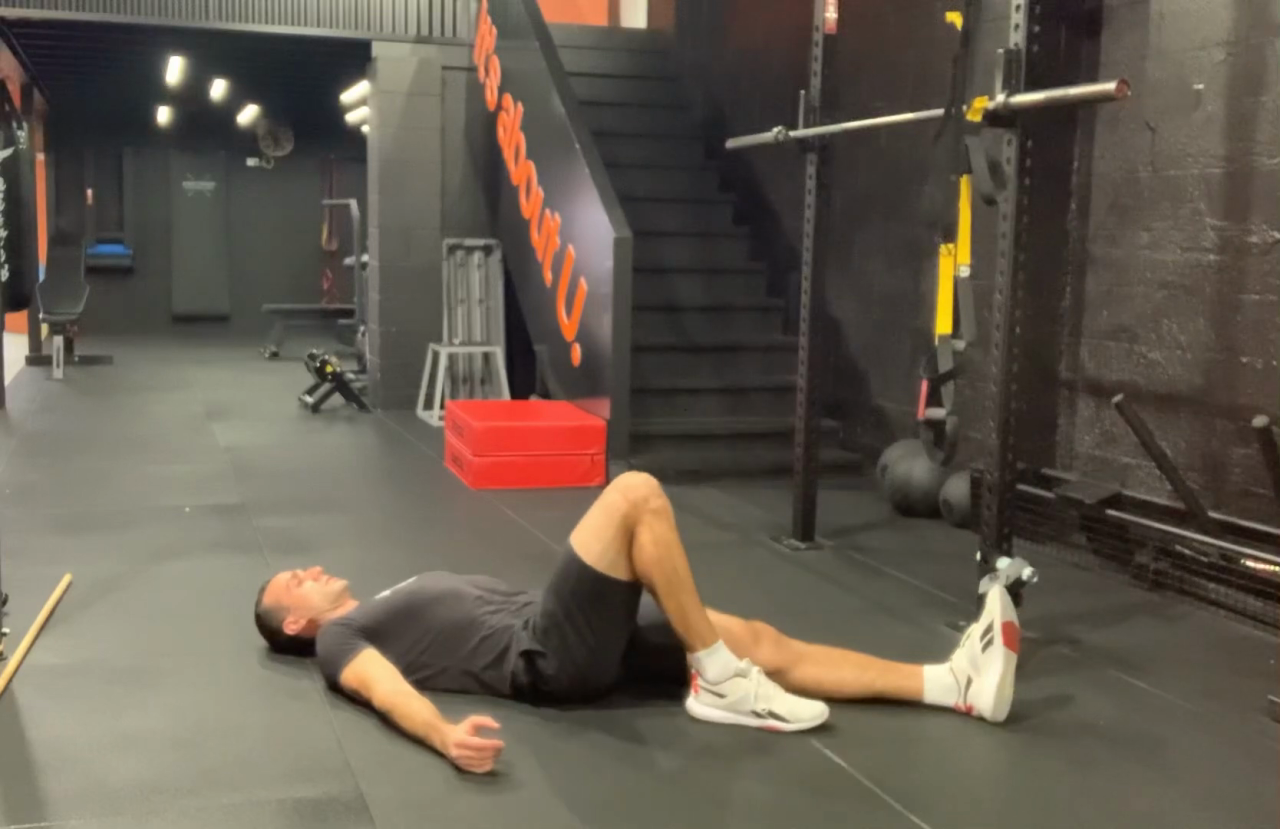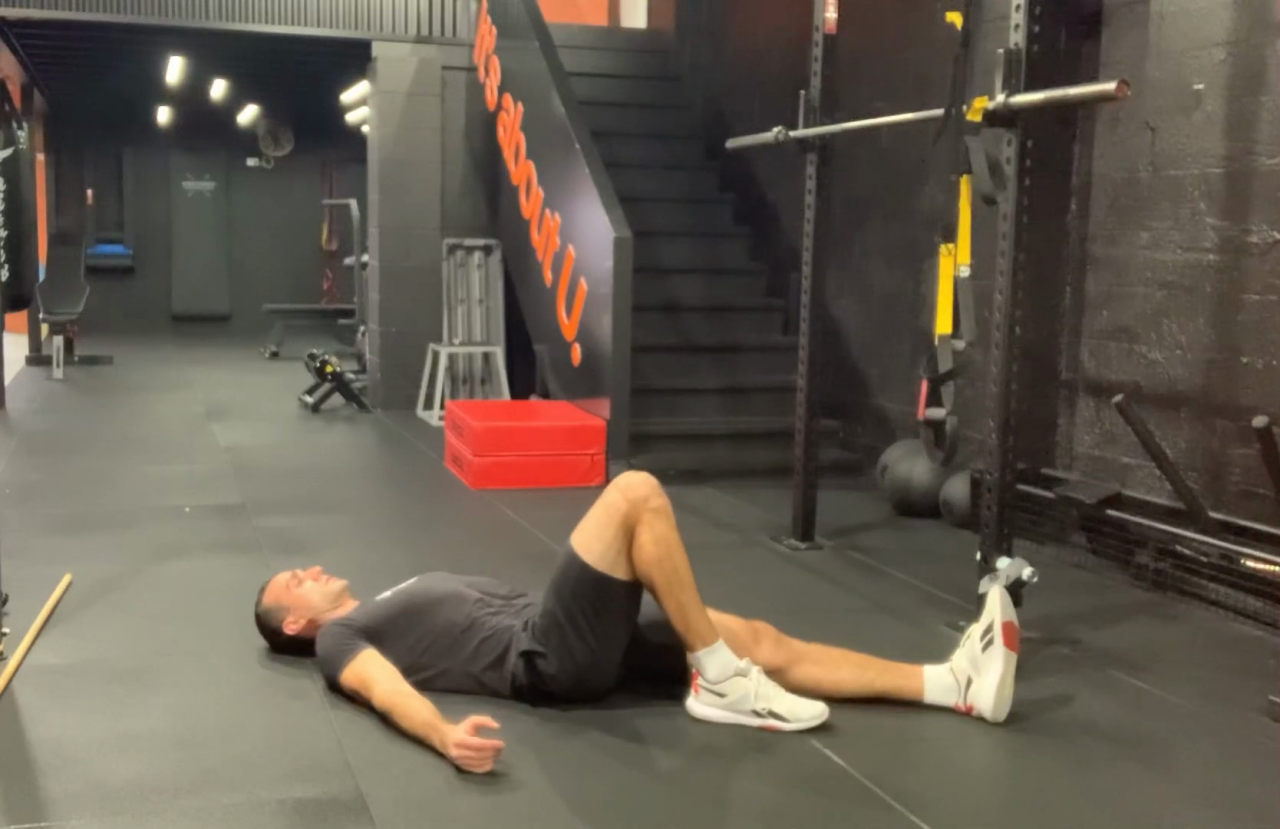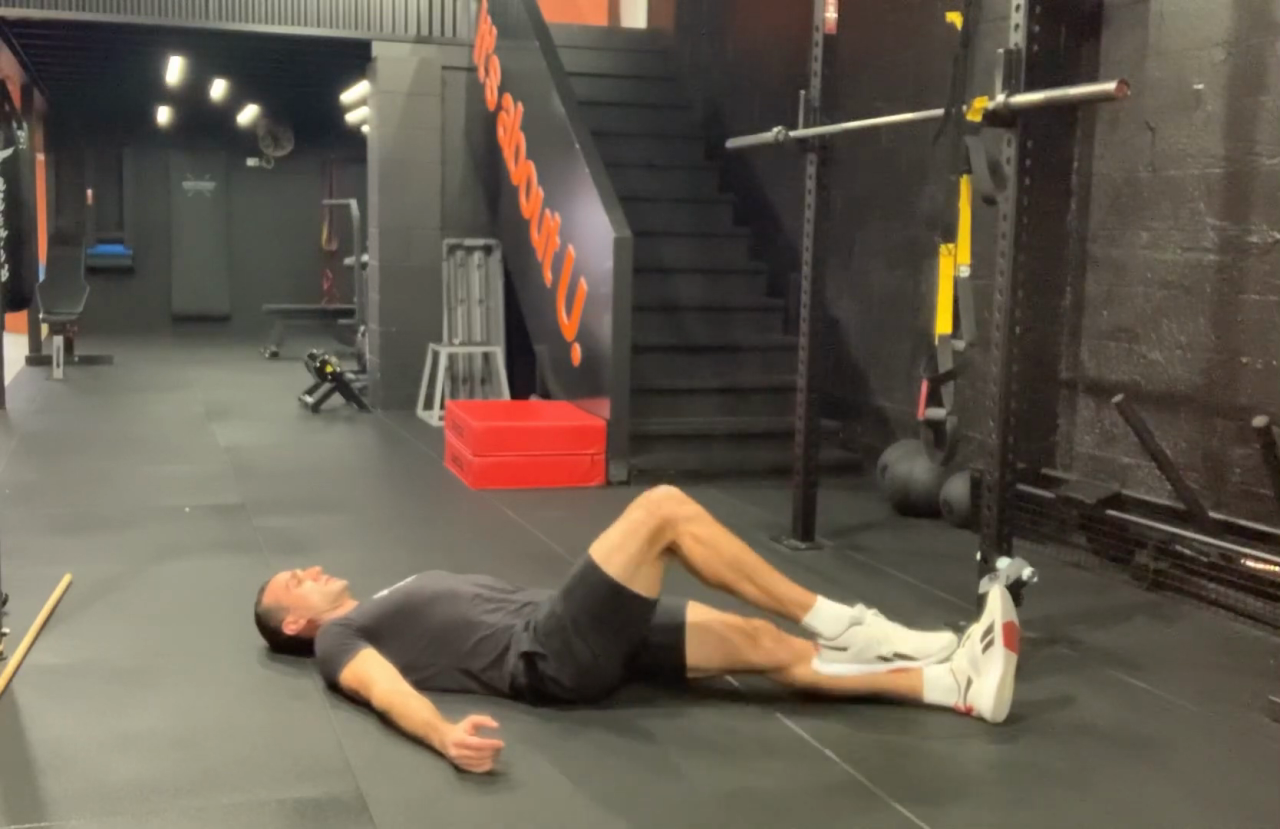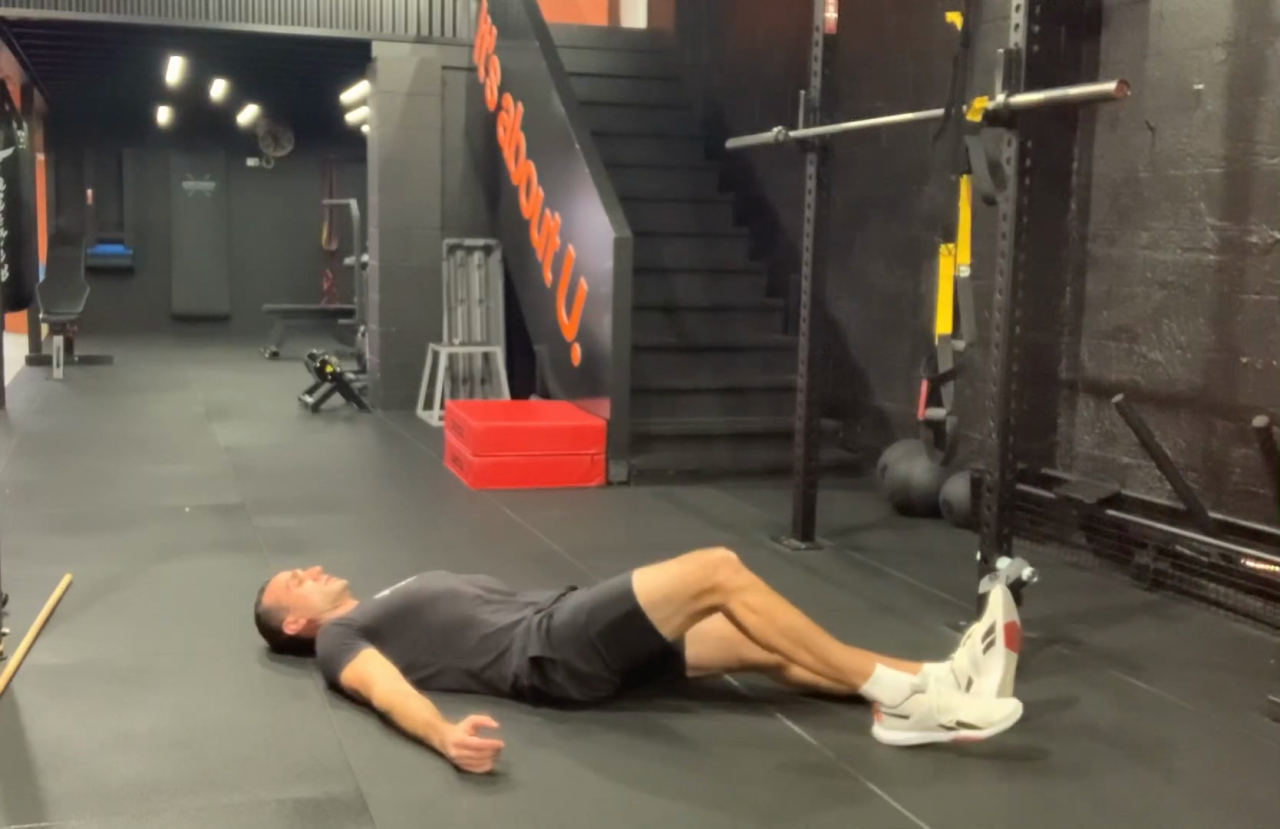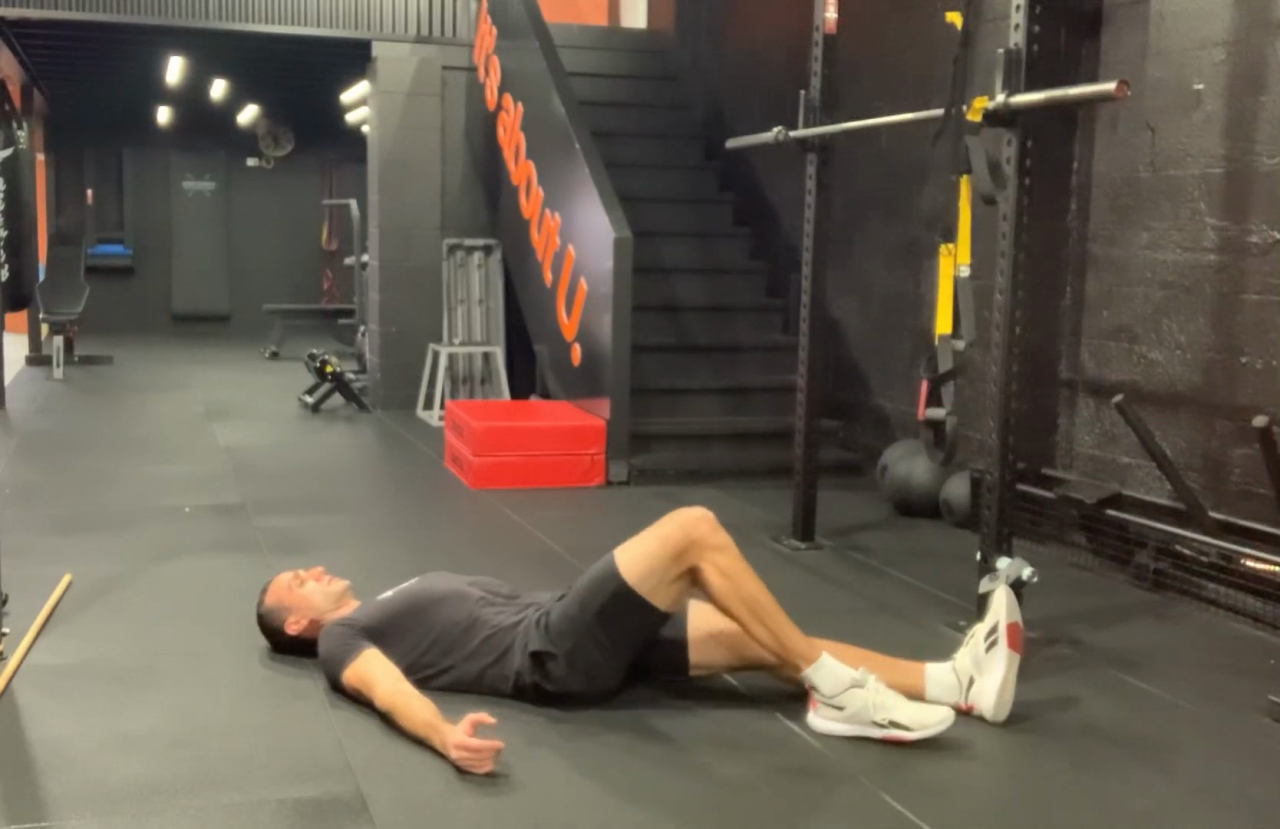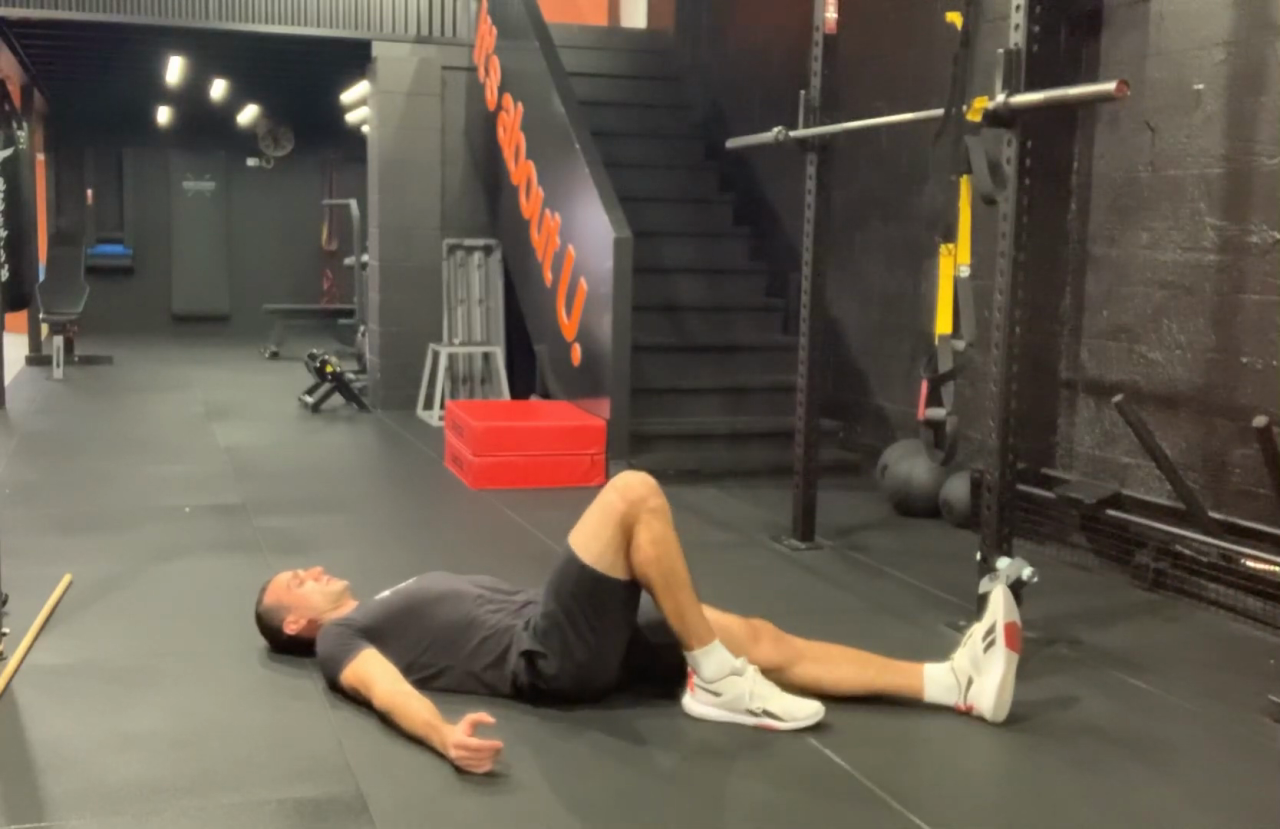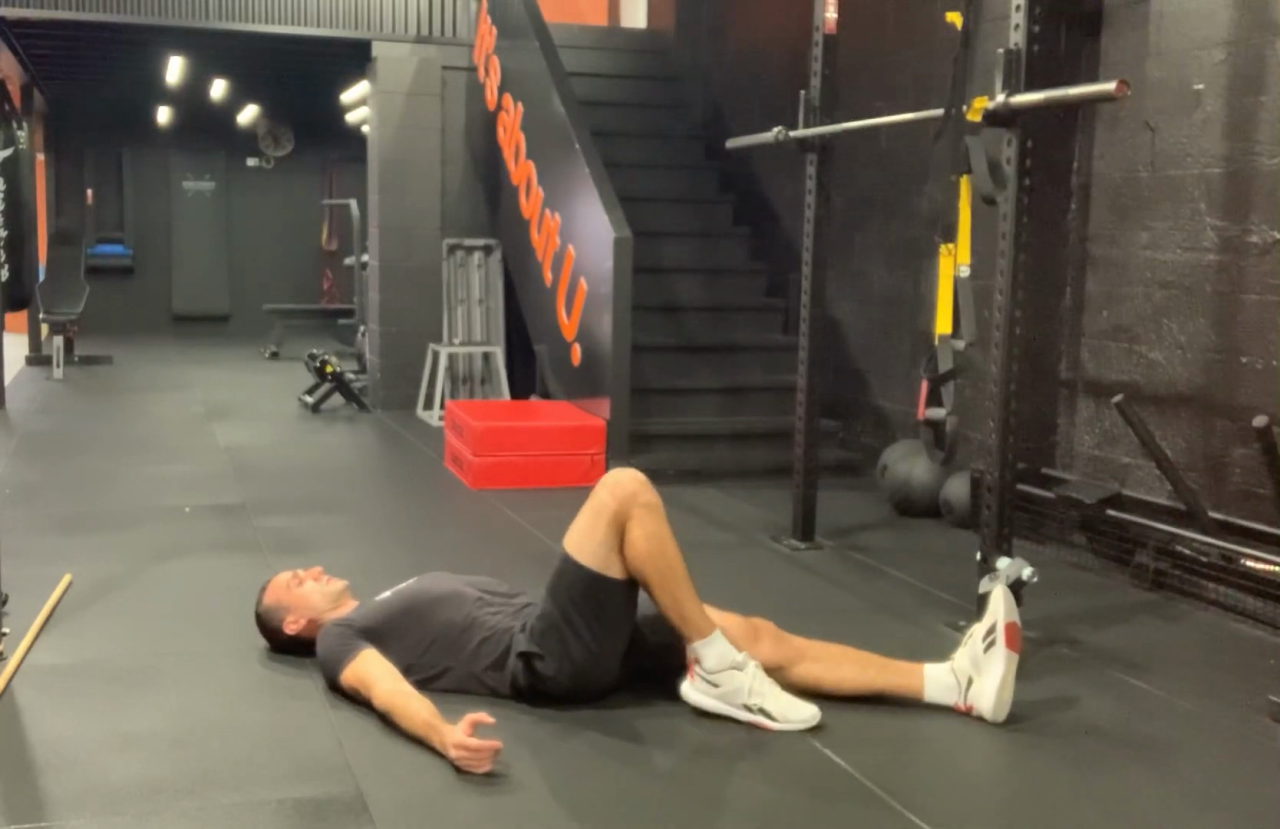
dt=0.7s
person 1, frame 1
left shoulder: (389, 607)
right shoulder: (340, 641)
right elbow: (385, 689)
right wrist: (444, 734)
left hip: (572, 637)
right hip: (550, 657)
left knee: (759, 642)
right knee: (637, 493)
left ankle: (958, 683)
right ankle: (721, 684)
person 1, frame 2
left shoulder: (393, 604)
right shoulder: (340, 639)
right elbow: (387, 689)
right wrist: (444, 735)
left hip: (572, 634)
right hip: (549, 656)
left knee: (762, 643)
right knee: (636, 492)
left ankle: (957, 684)
right ankle: (718, 681)
person 1, frame 3
left shoulder: (391, 603)
right shoulder: (339, 642)
right elbow: (385, 690)
right wrist: (443, 734)
left hip: (571, 631)
right hip: (554, 658)
left knee: (759, 642)
right knee: (663, 507)
left ankle: (959, 685)
right ankle: (839, 628)
person 1, frame 4
left shoulder: (387, 609)
right shoulder: (341, 640)
right elbow: (385, 690)
right wrist: (445, 735)
left hip: (562, 617)
right hip: (554, 656)
left knee: (760, 646)
right knee: (718, 571)
left ankle: (942, 677)
right ankle: (901, 700)
person 1, frame 5
left shoulder: (391, 607)
right shoulder: (342, 640)
right elbow: (388, 690)
right wrist: (444, 734)
left hip: (569, 631)
right hip: (558, 657)
left knee: (756, 641)
right knee: (692, 527)
left ankle: (956, 682)
right ankle: (837, 692)
person 1, frame 6
left shoulder: (391, 607)
right shoulder: (340, 641)
right elbow: (385, 688)
right wrist: (443, 733)
left hip: (577, 636)
right hip: (550, 656)
left knee: (760, 639)
right knee: (634, 491)
left ankle: (958, 683)
right ankle: (716, 681)
person 1, frame 7
left shoulder: (393, 604)
right shoulder: (340, 641)
right elbow: (387, 688)
right wrist: (443, 733)
left hip: (578, 641)
right hip: (551, 659)
left knee: (762, 637)
right knee: (625, 488)
left ankle: (958, 683)
right ankle: (717, 670)
